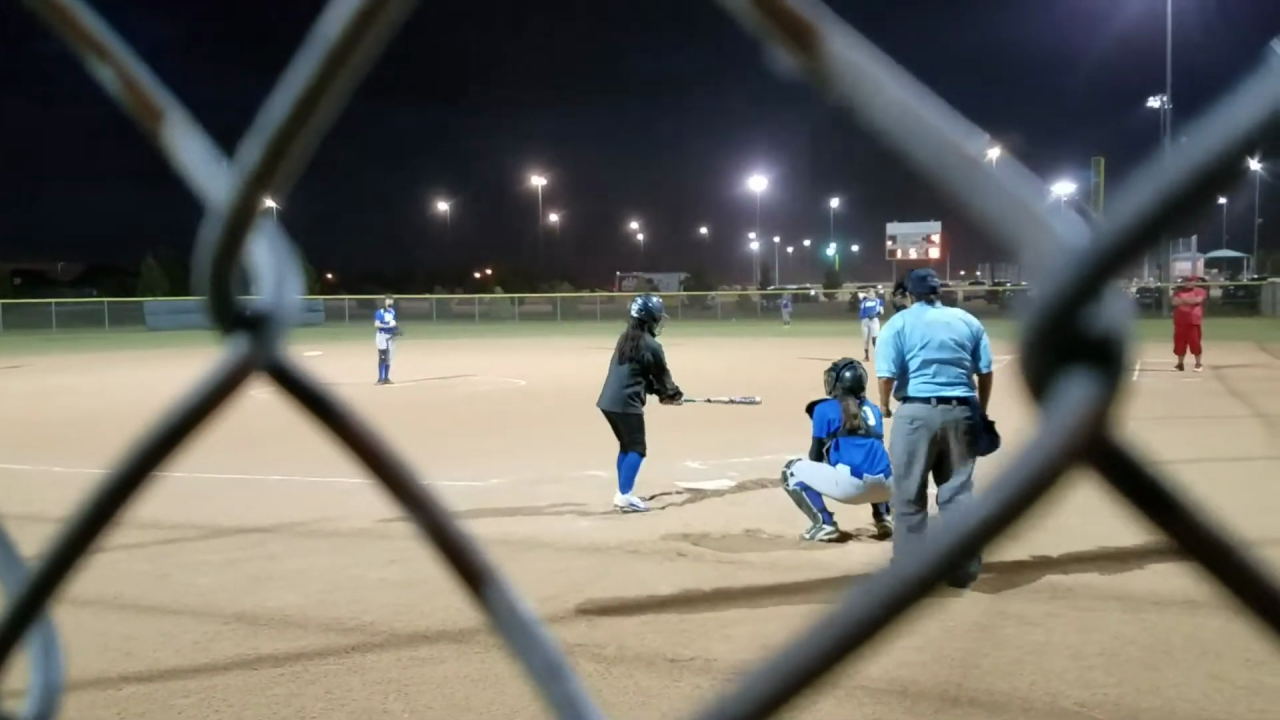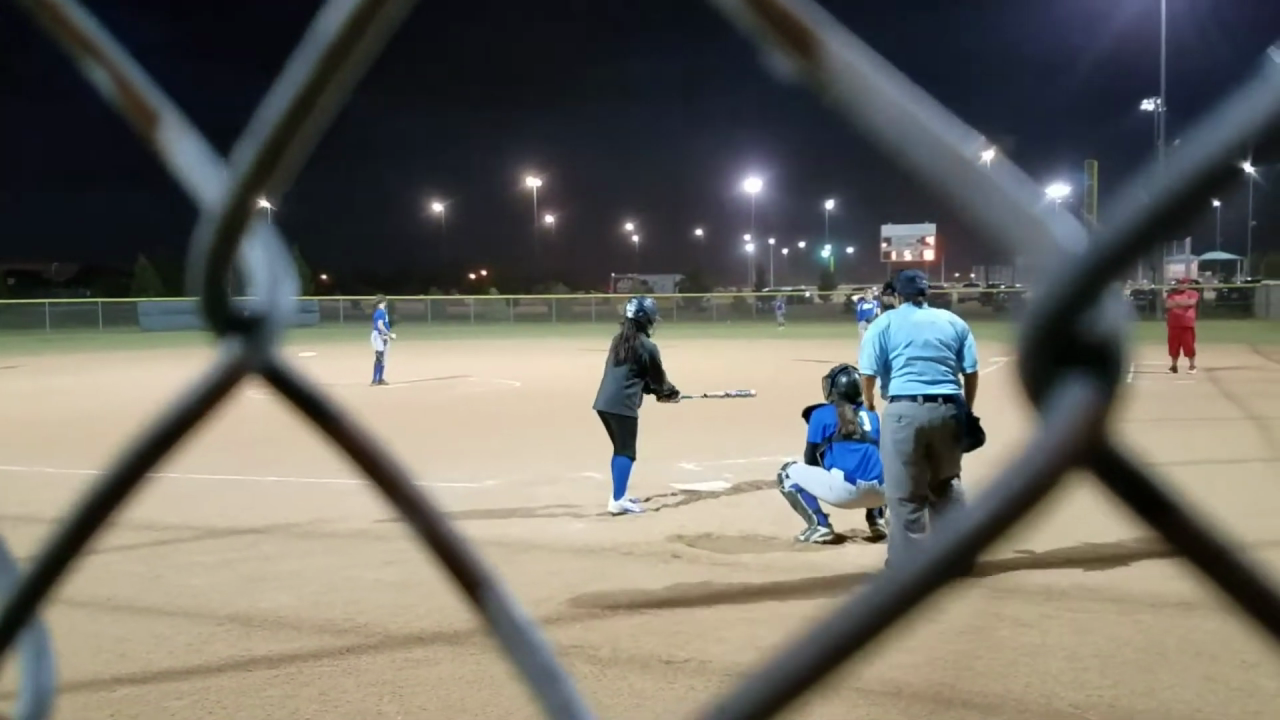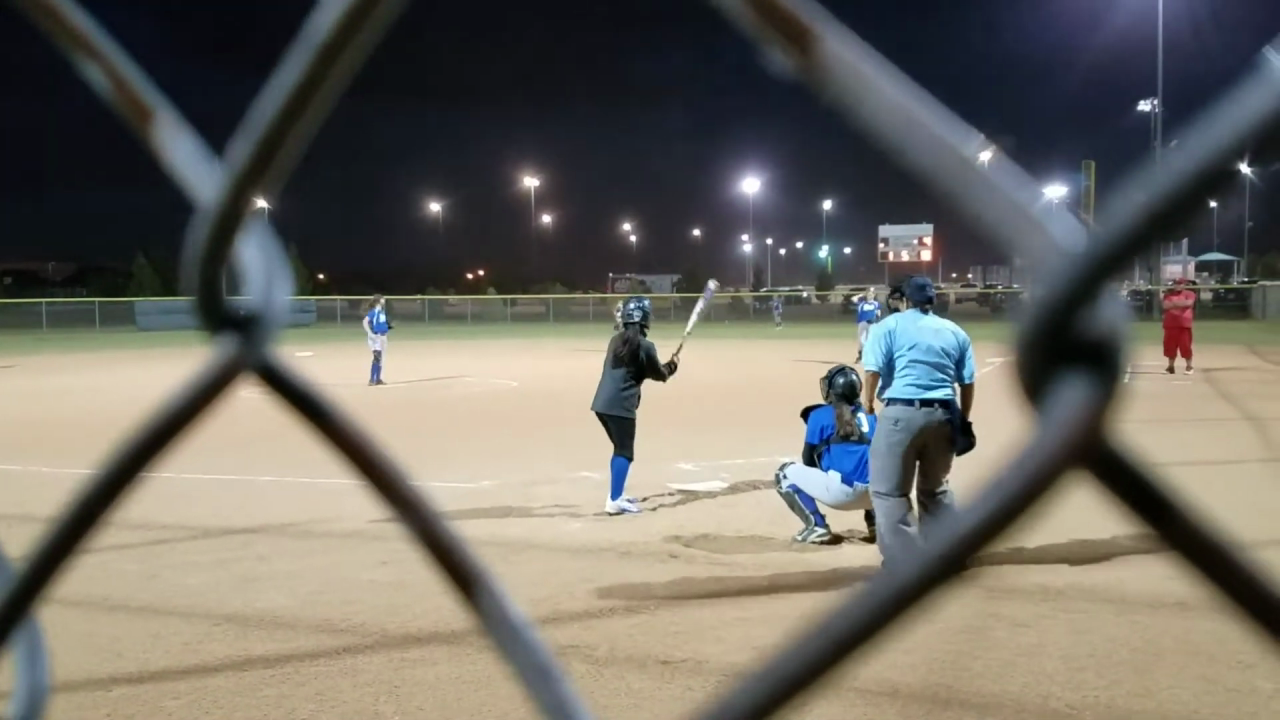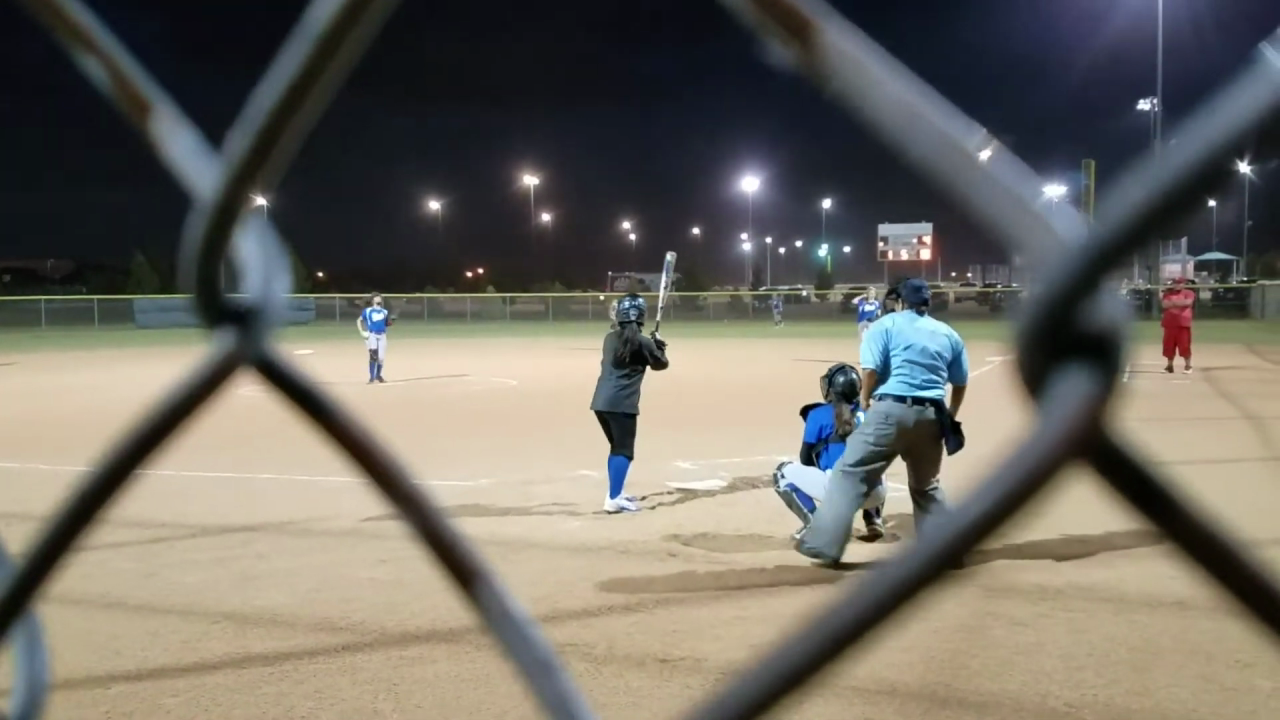
dt=0.3s
person 1, frame 1
left shoulder: (899, 323)
right shoulder: (968, 321)
left elbow: (887, 375)
right elbow: (985, 372)
left wrist: (884, 404)
right wrist: (981, 412)
left hip: (917, 412)
right hip: (961, 412)
left knee: (909, 493)
right knee: (958, 492)
right ankle: (962, 567)
person 1, frame 2
left shoulder: (885, 323)
right shoulder: (954, 322)
left elbow: (868, 372)
right elbow: (971, 372)
left wrist: (868, 399)
right wrist: (967, 410)
left hip: (905, 410)
right hip: (948, 410)
left knee: (905, 492)
right knee: (946, 483)
left ankle: (908, 564)
person 1, frame 3
left shoulder: (890, 325)
right shoulder: (955, 331)
left elbow: (873, 370)
right elbow: (968, 382)
left wrist: (868, 401)
right wrist: (963, 420)
left hip: (901, 413)
right hip: (943, 415)
left knee: (888, 490)
right knee: (935, 488)
left ankle: (903, 562)
person 1, frame 4
left shoulder: (886, 325)
right shoulder: (949, 334)
left elbow: (871, 369)
right elbow: (961, 383)
left wrist: (866, 399)
right wrist: (949, 416)
left hip: (891, 410)
right hip: (931, 415)
left knee: (851, 474)
right knee: (927, 486)
left ankle: (824, 543)
person 2, frame 1
left shoulder: (626, 338)
right shoulder: (651, 346)
right elbow: (661, 375)
left wrist: (660, 392)
right wrist: (673, 393)
left hip: (609, 400)
right hip: (626, 402)
left knee: (626, 446)
right knee: (637, 448)
left ankle: (624, 493)
right ankle: (625, 494)
person 2, frame 2
left shoulder: (619, 339)
right shoulder: (647, 347)
right elbow: (657, 378)
left wrist: (656, 391)
right wrist: (670, 392)
left hip: (604, 402)
right hip: (622, 404)
left knee: (620, 449)
right knee: (626, 452)
left ankle: (619, 495)
right ankle: (618, 501)
person 2, frame 3
left shoulder: (616, 340)
right shoulder: (644, 346)
right elbow: (657, 374)
left wrist: (665, 368)
right wrist: (671, 367)
left hip: (602, 402)
right hip: (620, 405)
left knee: (620, 449)
right knee: (624, 453)
left ankle: (616, 495)
right ankle: (615, 501)
person 2, frame 4
left shoulder: (610, 338)
right shoulder: (643, 342)
right elbow: (661, 363)
right wrist: (658, 345)
left hip: (601, 401)
right hip: (621, 404)
left knee: (616, 448)
right knee: (624, 451)
left ankle: (615, 494)
right ankle: (614, 499)
person 3, frame 1
left shoulder: (824, 408)
right shoulder: (872, 409)
left elbow: (816, 455)
left hip: (851, 484)
right hip: (884, 486)
left knee: (792, 470)
left ankle: (824, 524)
right ankle: (882, 519)
person 3, frame 2
left shoulder: (821, 413)
right shoulder: (870, 414)
left elbow: (810, 459)
left hip: (845, 490)
right hip: (878, 491)
left knee: (787, 473)
left ankle: (820, 526)
right ankle: (877, 522)
person 3, frame 3
left shoulder: (820, 414)
right shoulder: (868, 415)
left elbow: (808, 459)
left hip: (842, 491)
left knee: (785, 473)
left ankle: (817, 527)
right ankle: (874, 522)
person 3, frame 4
left shoulder: (819, 413)
left elbow: (806, 459)
left wrist: (820, 466)
right hip: (874, 493)
left knee: (783, 472)
right ankle: (874, 522)
